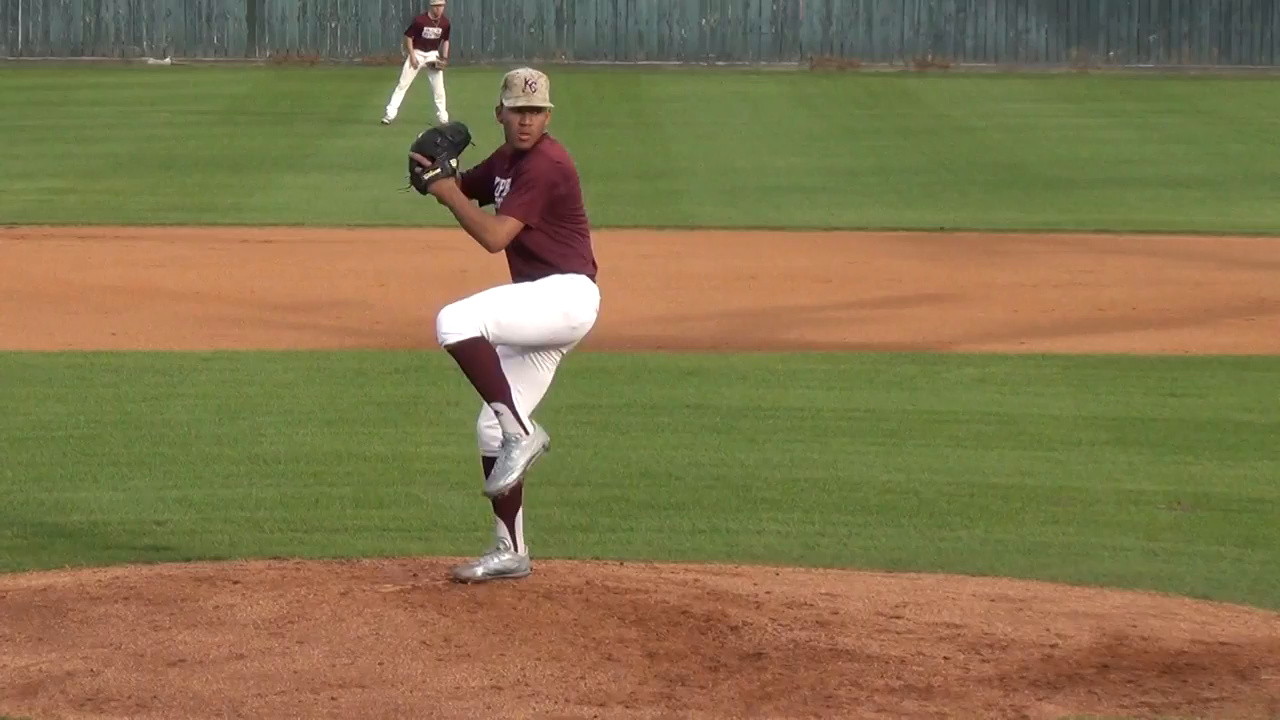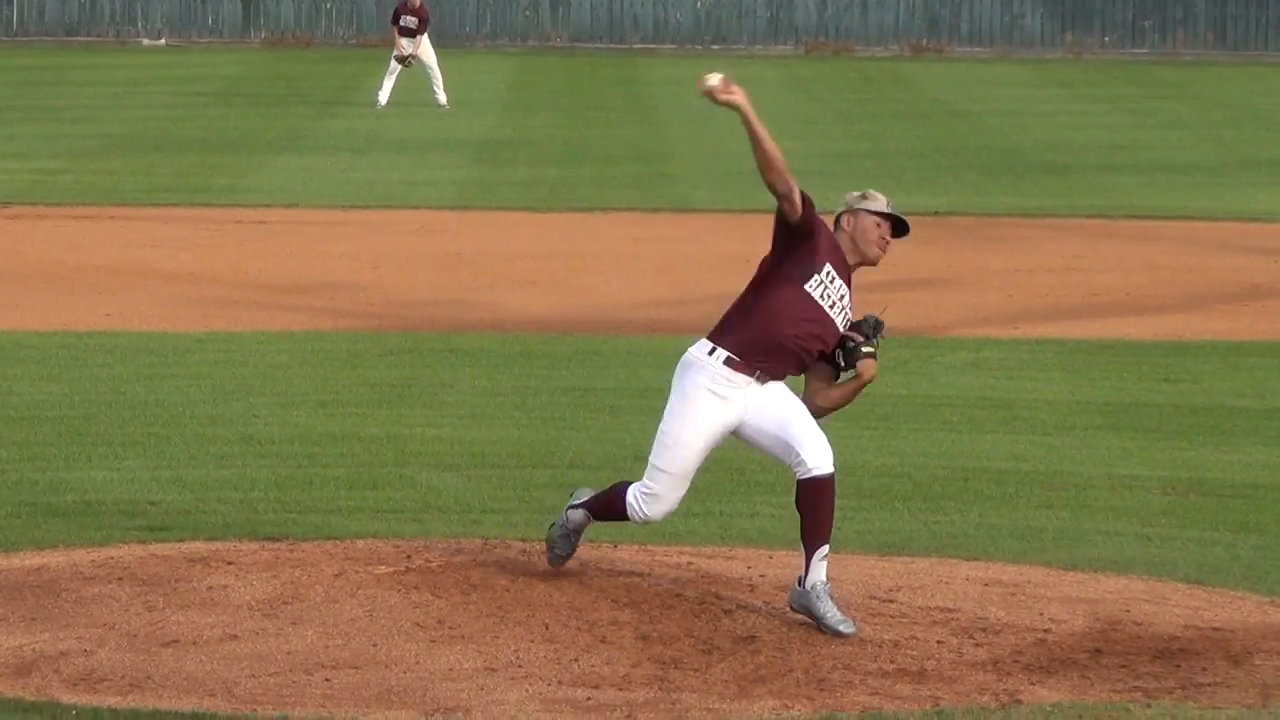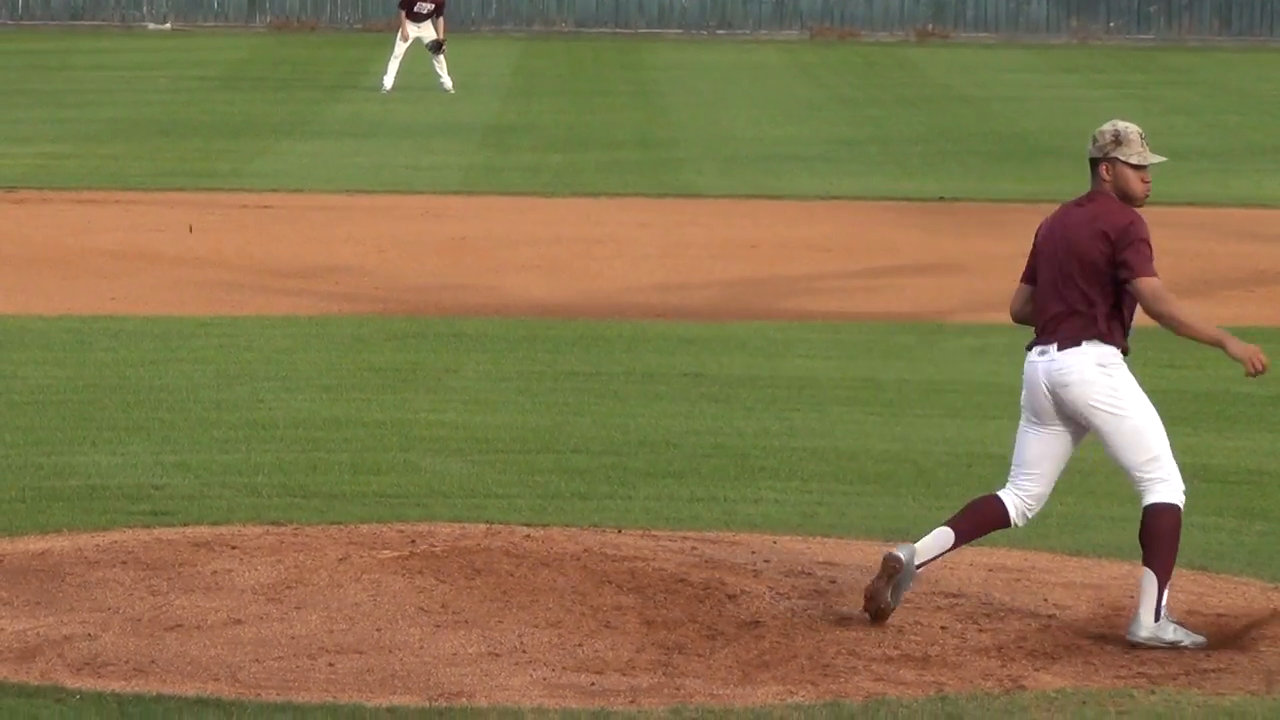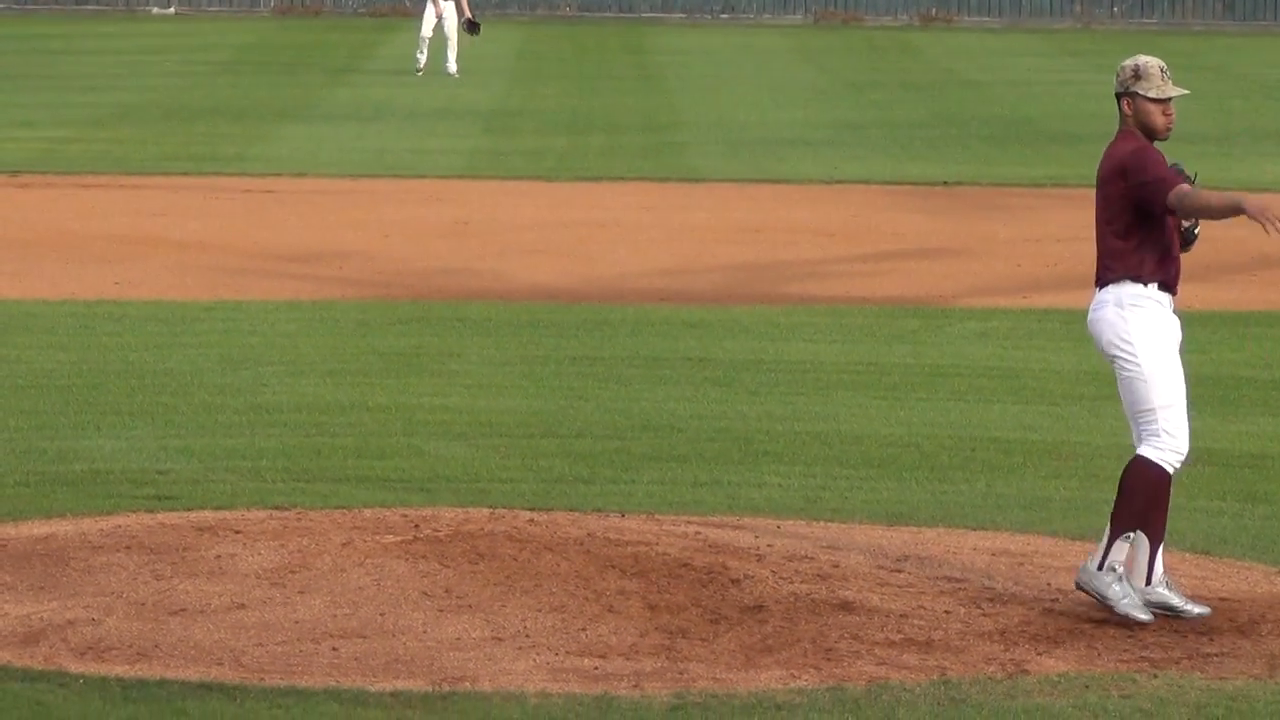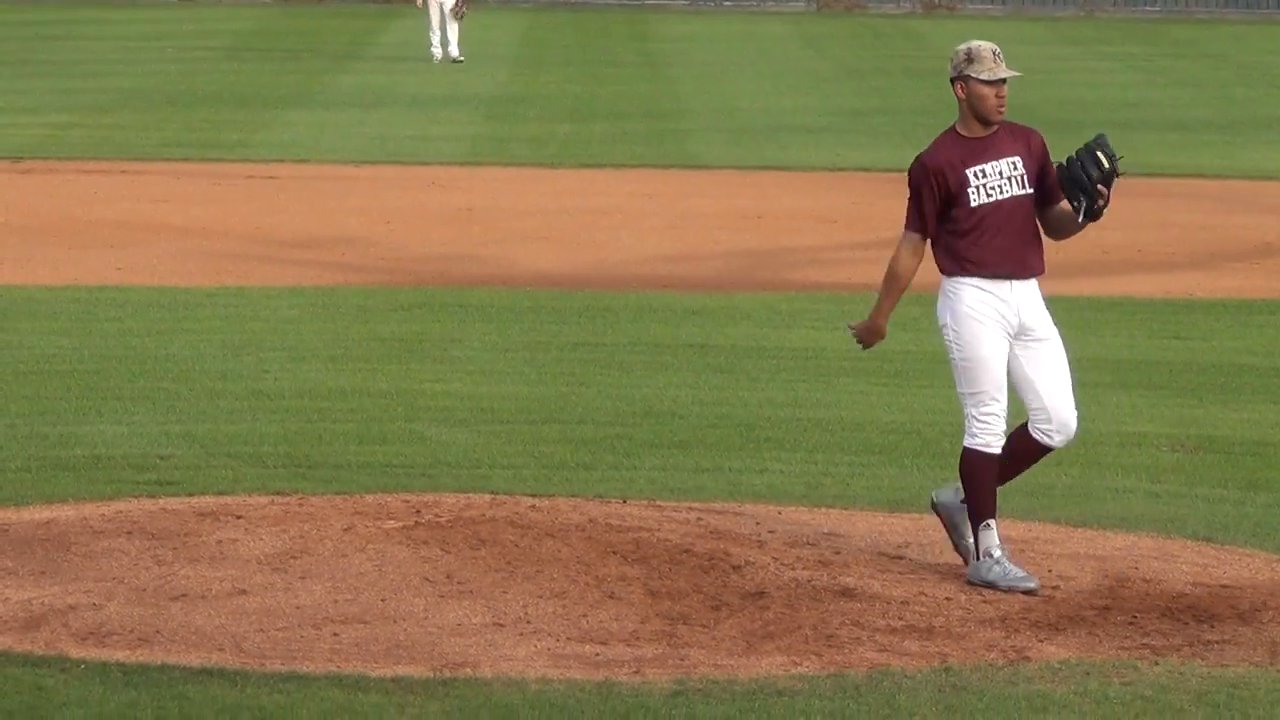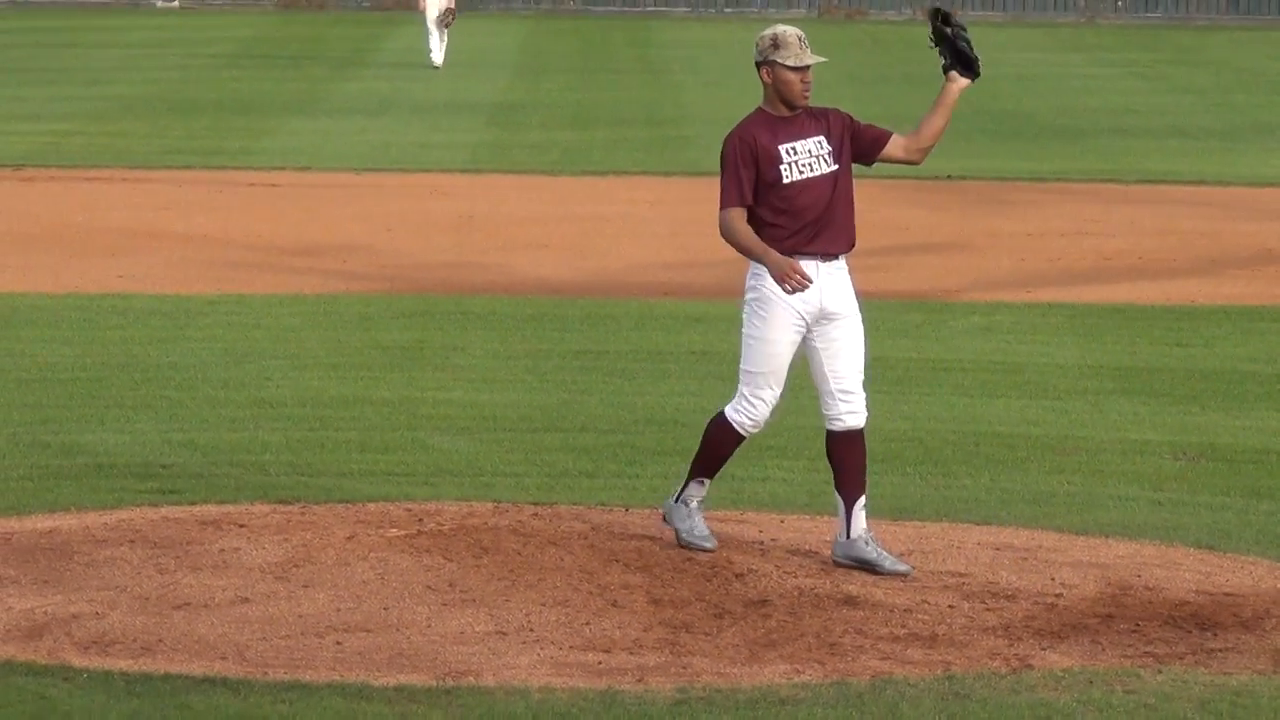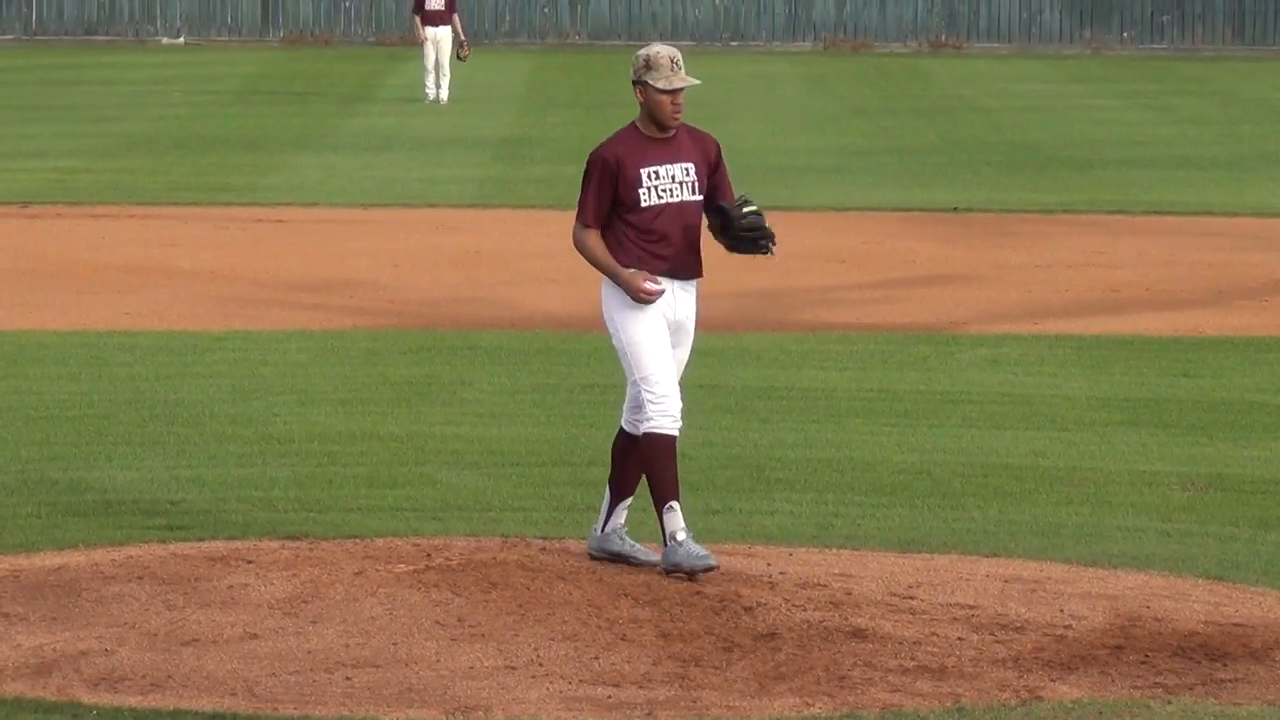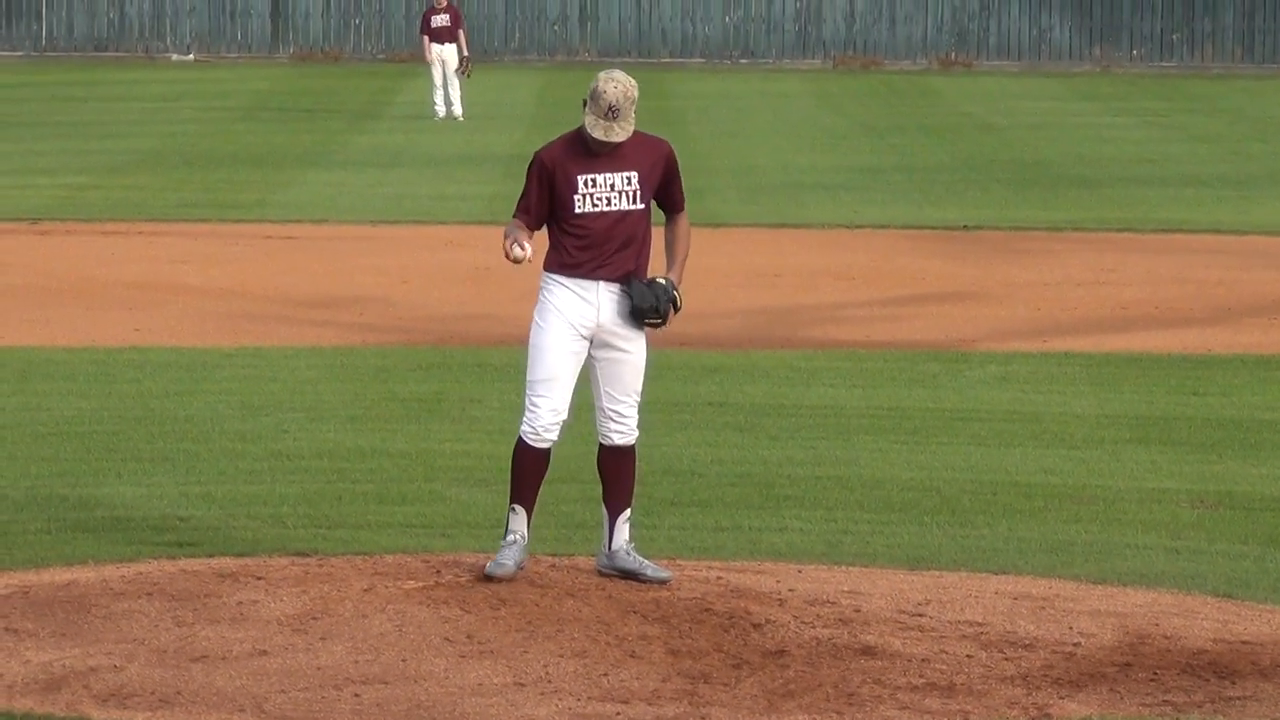
dt=0.7s
person 1, frame 1
left shoulder: (546, 162)
right shoulder: (507, 157)
left elbow: (493, 237)
right elbow: (461, 194)
left wrist: (446, 194)
right wrist: (437, 177)
left hip: (564, 295)
right hip: (540, 303)
left knee: (452, 322)
right knee: (495, 424)
left ankle: (520, 433)
right ankle: (509, 551)
person 1, frame 2
left shoulder: (842, 323)
right shoulder: (811, 238)
left elbow: (818, 401)
right elbow: (783, 184)
left wrist: (863, 374)
right wrist: (746, 111)
left hip: (762, 395)
right hip: (713, 377)
left knee: (817, 461)
right knee: (653, 503)
left ankle: (813, 587)
right ankle: (581, 513)
person 1, frame 3
left shoulder: (1054, 223)
right shoulder: (1122, 222)
left elbow: (1017, 308)
right elbow: (1153, 299)
right wrist: (1229, 344)
left hip: (1041, 369)
right hip: (1094, 370)
left knee: (1022, 496)
right knee: (1165, 485)
left ankle: (913, 557)
right ankle: (1152, 619)
person 1, frame 4
left shoulder: (1128, 157)
right shoulder: (1135, 155)
right elbow: (1189, 199)
left wrist: (1173, 232)
left hip: (1144, 311)
right hip: (1133, 310)
left knee: (1164, 444)
right knee: (1164, 442)
left ankle: (1145, 579)
right ankle: (1106, 565)
person 1, frame 5
left shoulder: (1029, 142)
right shoulder: (937, 161)
left elbow: (1062, 225)
right elbow: (910, 245)
left wrist: (1092, 205)
right wrist: (878, 316)
left hip: (1029, 299)
right hip: (973, 300)
left knee: (1057, 424)
right knee: (986, 428)
left ankle: (963, 507)
right ankle: (986, 554)
person 1, frame 6
left shoulder: (834, 125)
right shoulder: (746, 137)
left elbow: (913, 149)
right elbow: (731, 221)
left wrist: (954, 87)
right wrist: (772, 259)
left hip: (835, 281)
right hip: (778, 284)
left knee: (848, 409)
right knee: (755, 407)
left ankle: (854, 535)
right ankle: (687, 498)
person 1, frame 7
left shoulder: (705, 147)
right shoulder: (613, 153)
right elbow: (584, 232)
right wrist: (623, 275)
left hip: (683, 294)
right hip: (632, 294)
left knee: (643, 413)
right knee: (663, 407)
left ankle: (609, 529)
right ankle: (675, 538)
person 1, frame 8
left shoulder: (657, 154)
right shoulder: (552, 158)
left elbow: (677, 215)
right elbow: (524, 221)
left wrist: (673, 276)
right wrist: (515, 240)
left hip: (625, 303)
right hip: (565, 296)
left knee: (620, 427)
right knee: (543, 420)
left ankle: (617, 546)
right ankle: (516, 535)
